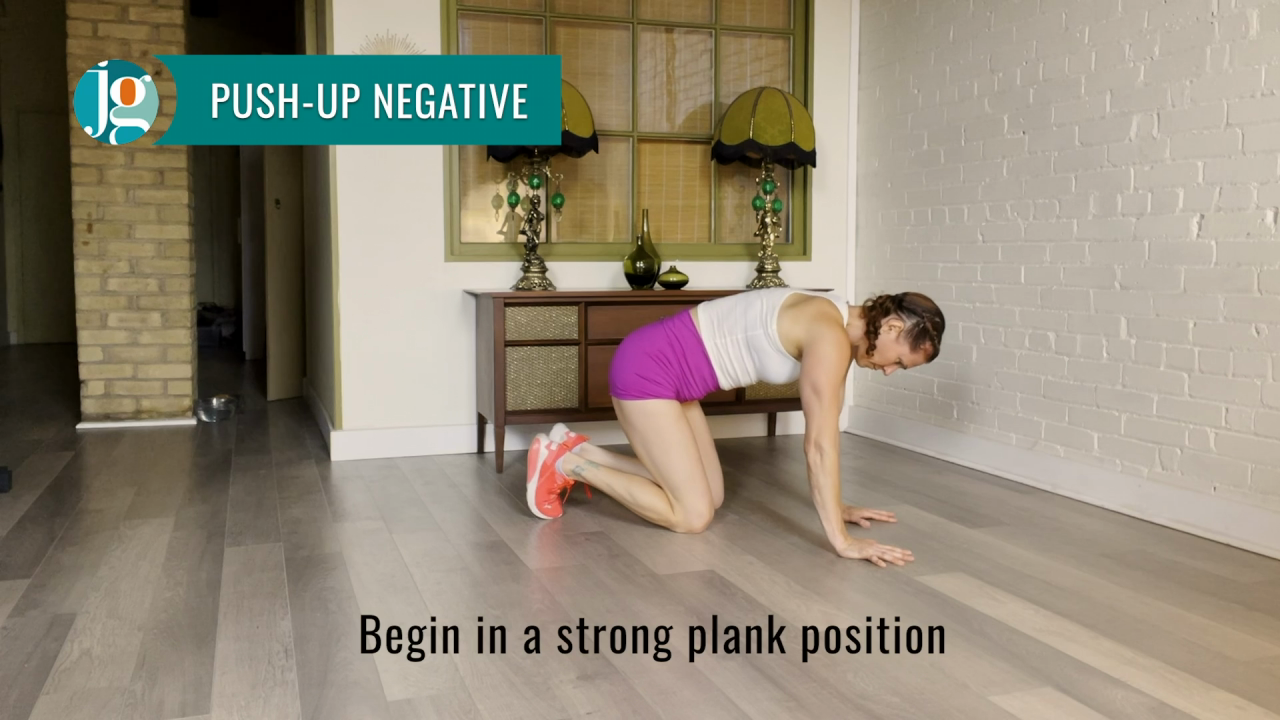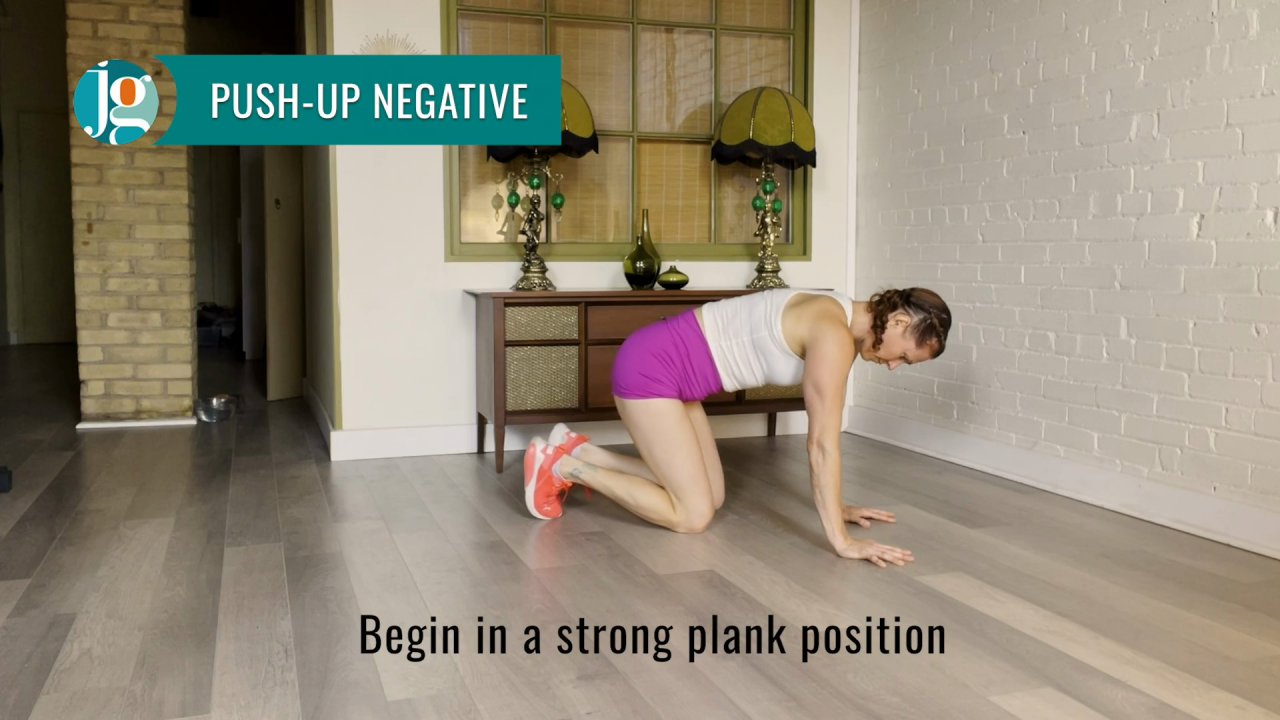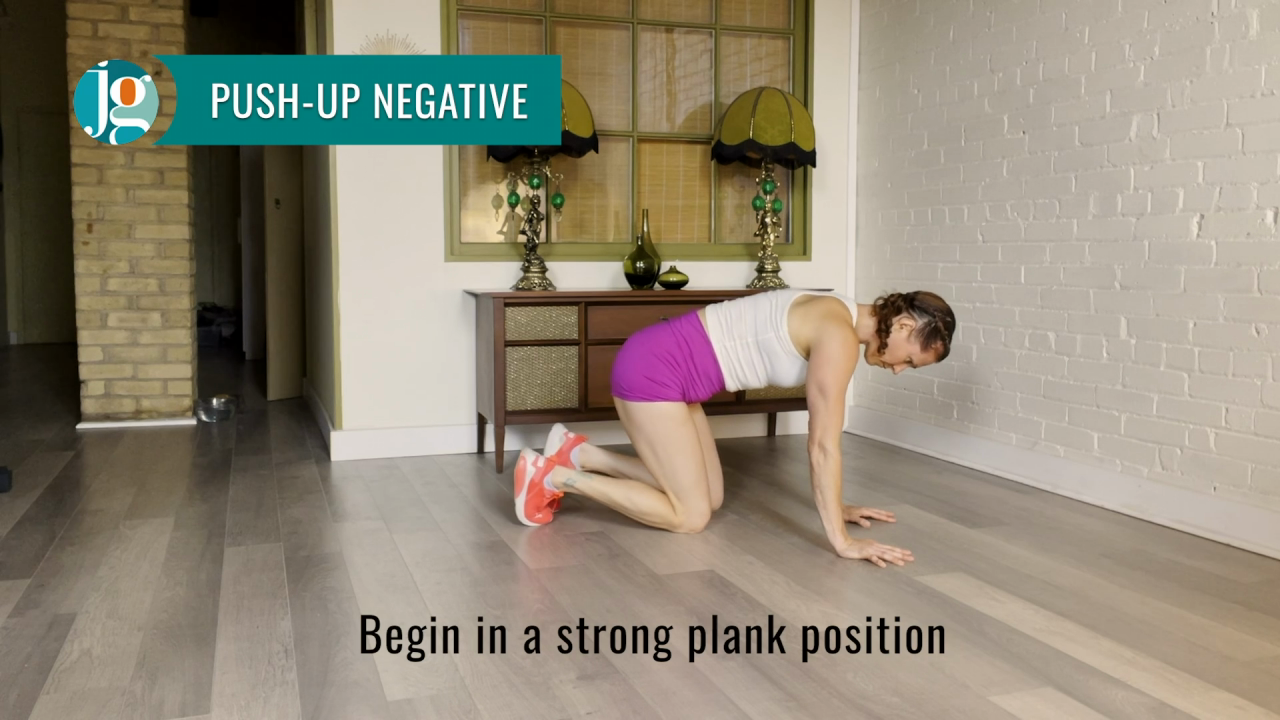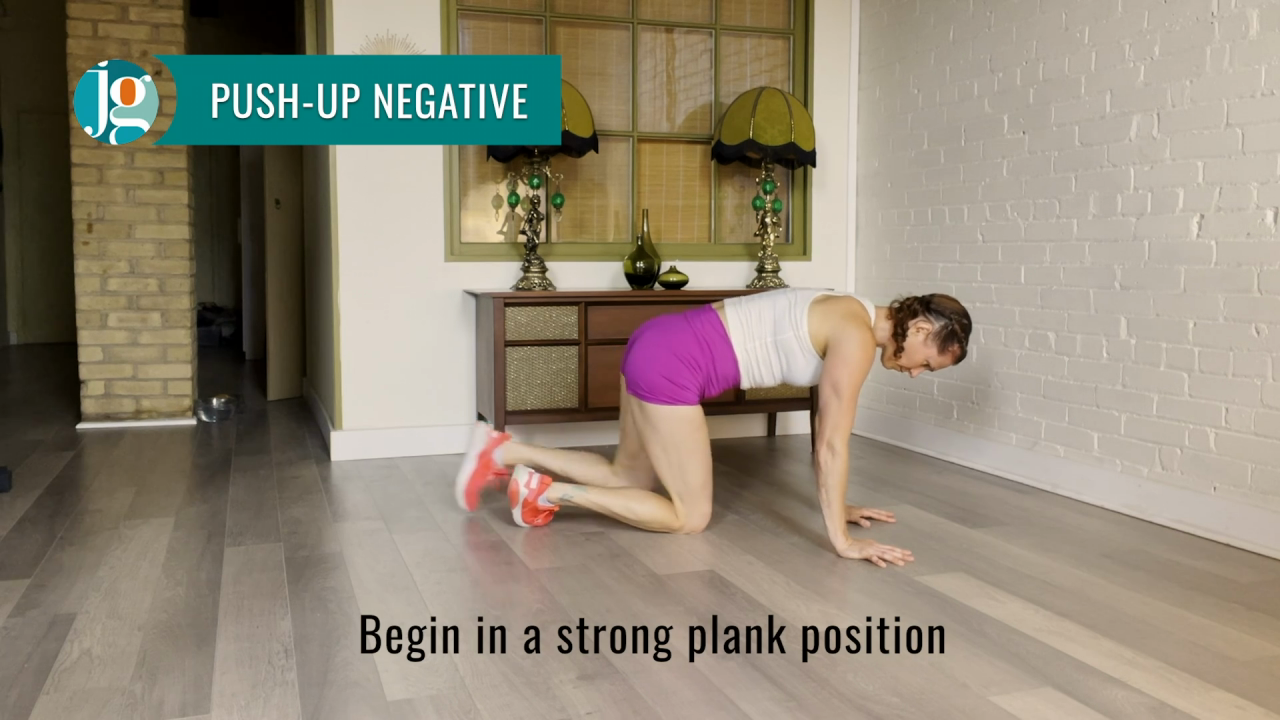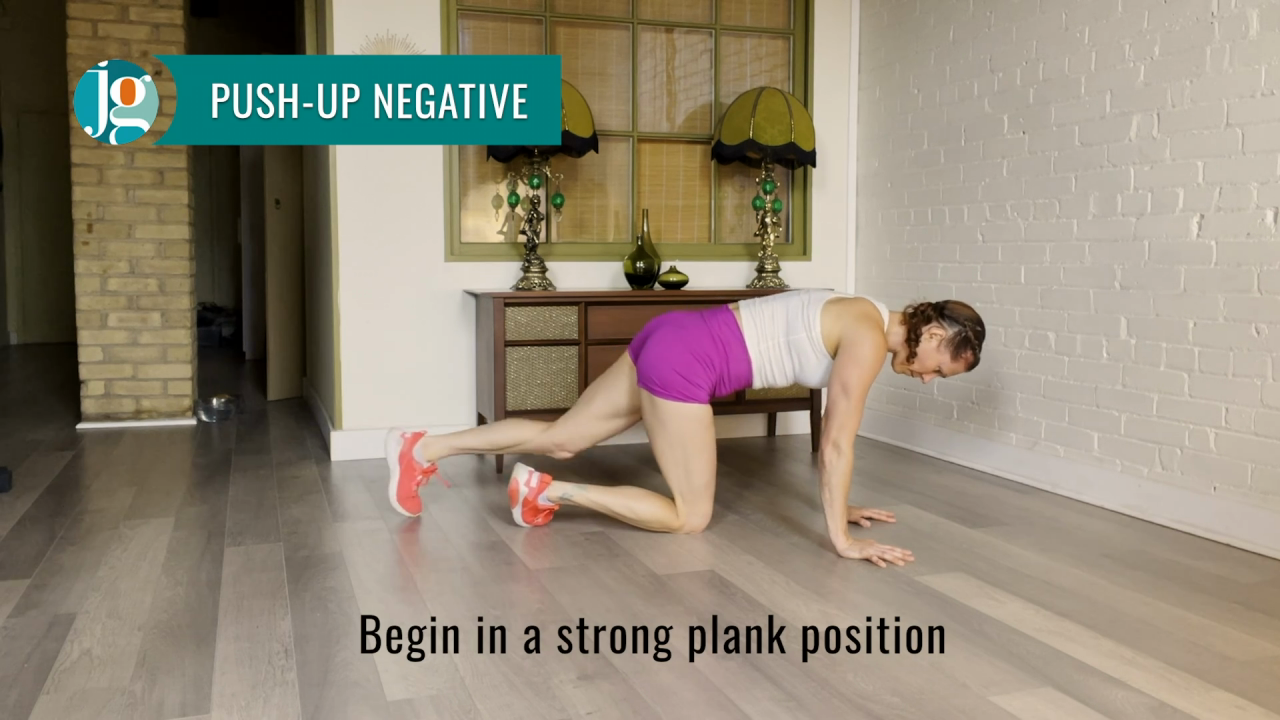
dt=0.3s
person 1, frame 1
left shoulder: (843, 328)
right shoulder: (830, 335)
left elbow: (827, 429)
right elbow: (820, 444)
left wrist: (837, 506)
right wrist: (842, 540)
left hip: (663, 367)
right hip: (644, 369)
left knee: (709, 497)
right knee: (693, 516)
left ankle: (578, 450)
right ankle: (565, 464)
person 1, frame 2
left shoulder: (845, 327)
right shoulder: (834, 334)
left elbow: (827, 430)
right elbow: (823, 444)
left wrist: (837, 506)
right wrist: (841, 540)
left hip: (663, 367)
right hip: (649, 368)
left knee: (709, 498)
right knee: (693, 516)
left ankle: (578, 450)
right ankle: (562, 466)
person 1, frame 3
left shoulder: (840, 324)
right shoulder: (840, 336)
left elbow: (823, 432)
right elbow: (823, 445)
left wrist: (837, 507)
right wrist: (841, 540)
left hip: (659, 362)
right hip: (651, 369)
left knee: (709, 496)
right knee: (691, 515)
left ankle: (577, 453)
right ankle: (553, 477)
person 1, frame 4
left shoulder: (849, 322)
right shoulder: (857, 334)
left elbow: (826, 430)
right elbow: (832, 445)
left wrist: (838, 507)
right wrist: (842, 539)
left hip: (659, 347)
right hip: (671, 365)
left knee: (629, 483)
right knee: (691, 517)
left ankle: (503, 451)
right ankle: (545, 491)
person 1, frame 5
left shoulder: (859, 325)
right shoulder: (870, 336)
left elbow: (833, 431)
right elbow: (837, 444)
left wrist: (839, 506)
right wrist: (842, 539)
left hip: (672, 340)
right hip: (683, 361)
left knee: (561, 439)
right knee: (690, 516)
left ankle: (419, 450)
right ankle: (548, 493)
